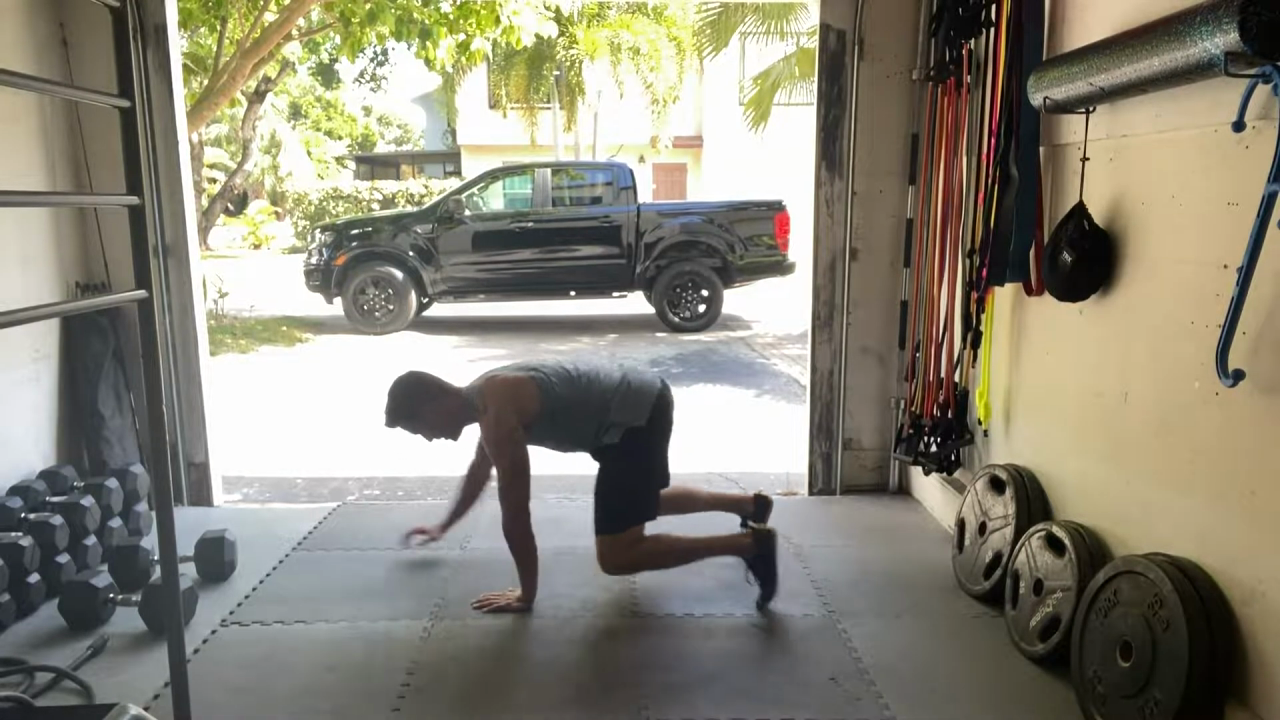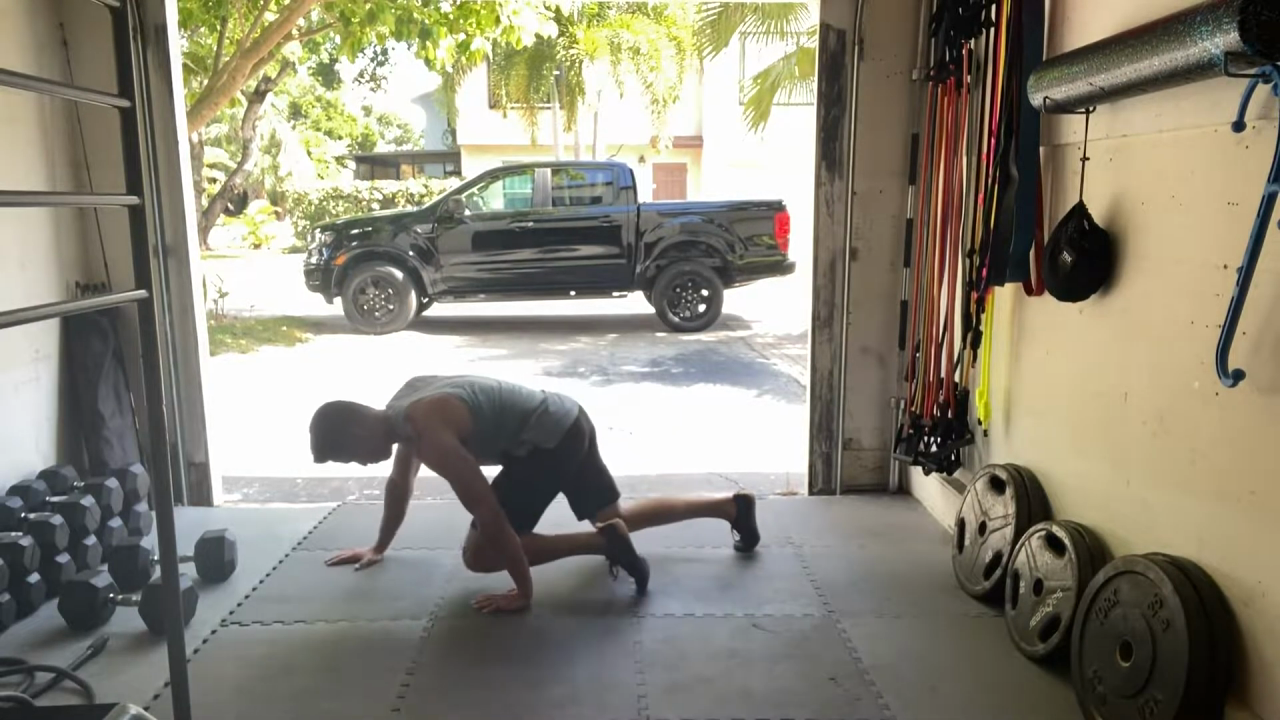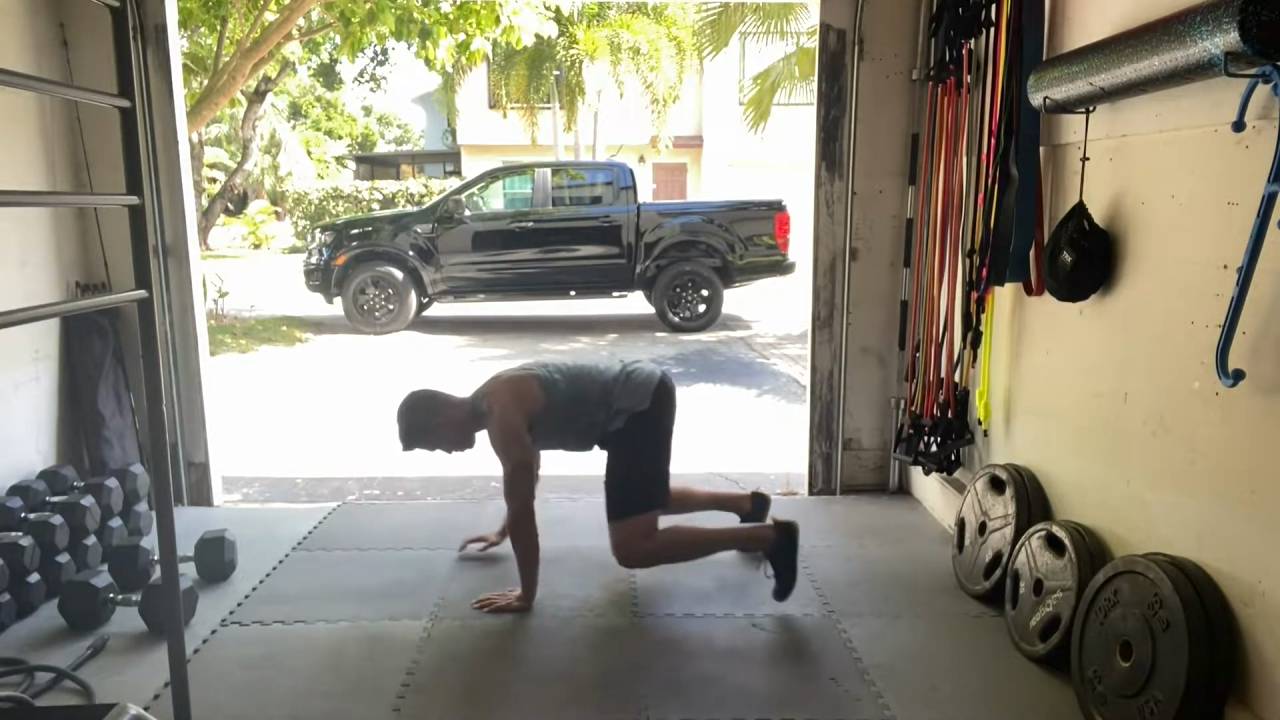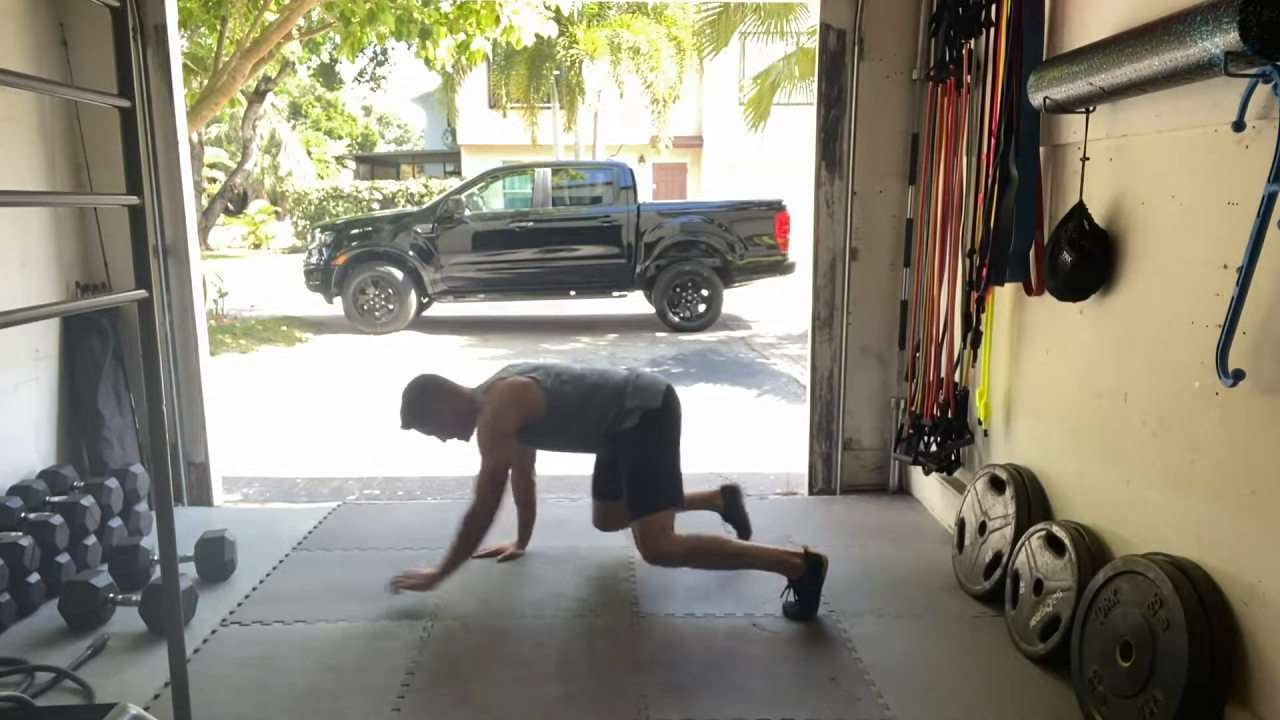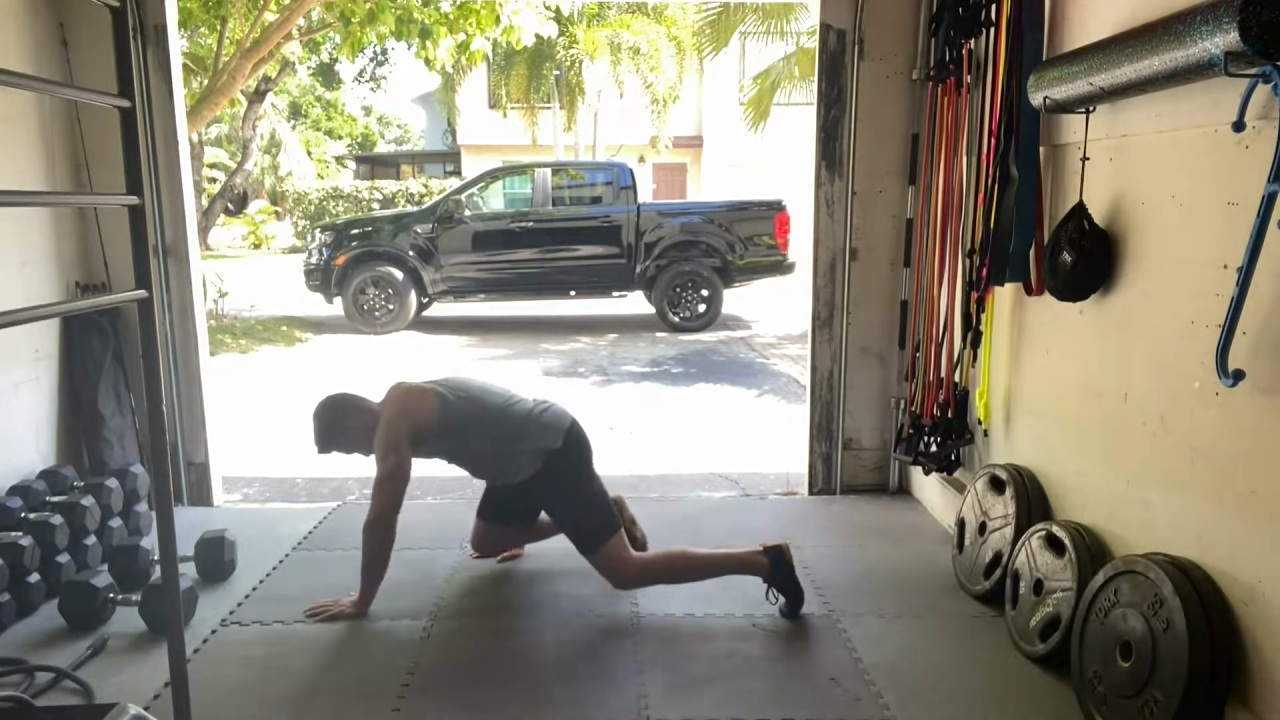
dt=0.5s
person 1, frame 1
left shoulder: (497, 415)
right shoulder: (482, 397)
left elbow: (516, 514)
right elbow: (479, 469)
left wrist: (527, 595)
right wrist: (444, 525)
left hip: (637, 415)
right hip: (643, 400)
left knee: (615, 557)
right knee: (644, 502)
left ankle: (749, 542)
right ankle: (751, 505)
person 1, frame 2
left shoulder: (427, 433)
right shoulder: (404, 408)
left elbow: (490, 514)
right elbow: (400, 483)
left wrist: (523, 592)
right wrist: (378, 547)
left hip: (550, 439)
right hip: (565, 425)
left knee: (478, 554)
right knee: (617, 517)
left ankle: (603, 542)
right ankle: (733, 506)
person 1, frame 3
left shoulder: (501, 417)
right shoulder: (495, 401)
left elbow: (521, 510)
right elbow: (522, 486)
left wrist: (525, 594)
right wrist: (502, 532)
left hip: (639, 405)
right hip: (639, 398)
left knee: (633, 549)
right knee: (643, 500)
left ankle: (769, 536)
right ankle: (748, 504)
person 1, frame 4
left shoulder: (495, 413)
right shoulder: (496, 394)
left elbow: (484, 508)
right elbow: (522, 473)
left wrist: (439, 575)
right wrist: (520, 540)
left hip: (646, 413)
right hip: (629, 414)
left knee: (658, 548)
right knee: (608, 518)
left ankle: (798, 565)
right ankle: (721, 499)
person 1, frame 5
left shoulder: (392, 423)
right shoulder: (417, 402)
left elbow: (381, 520)
left wrist: (361, 601)
right wrist: (512, 546)
left hip: (551, 454)
right hip: (539, 448)
left knee: (625, 572)
right knee: (486, 541)
left ankle: (766, 560)
right ankle: (606, 510)
